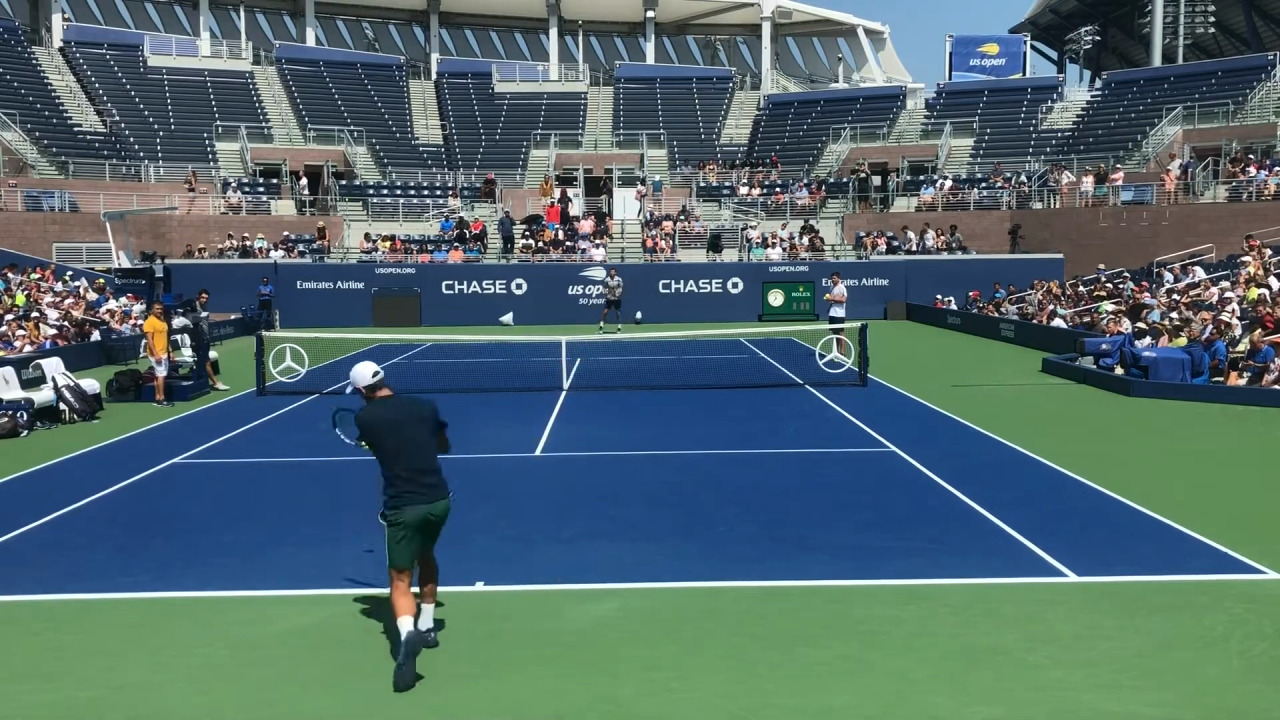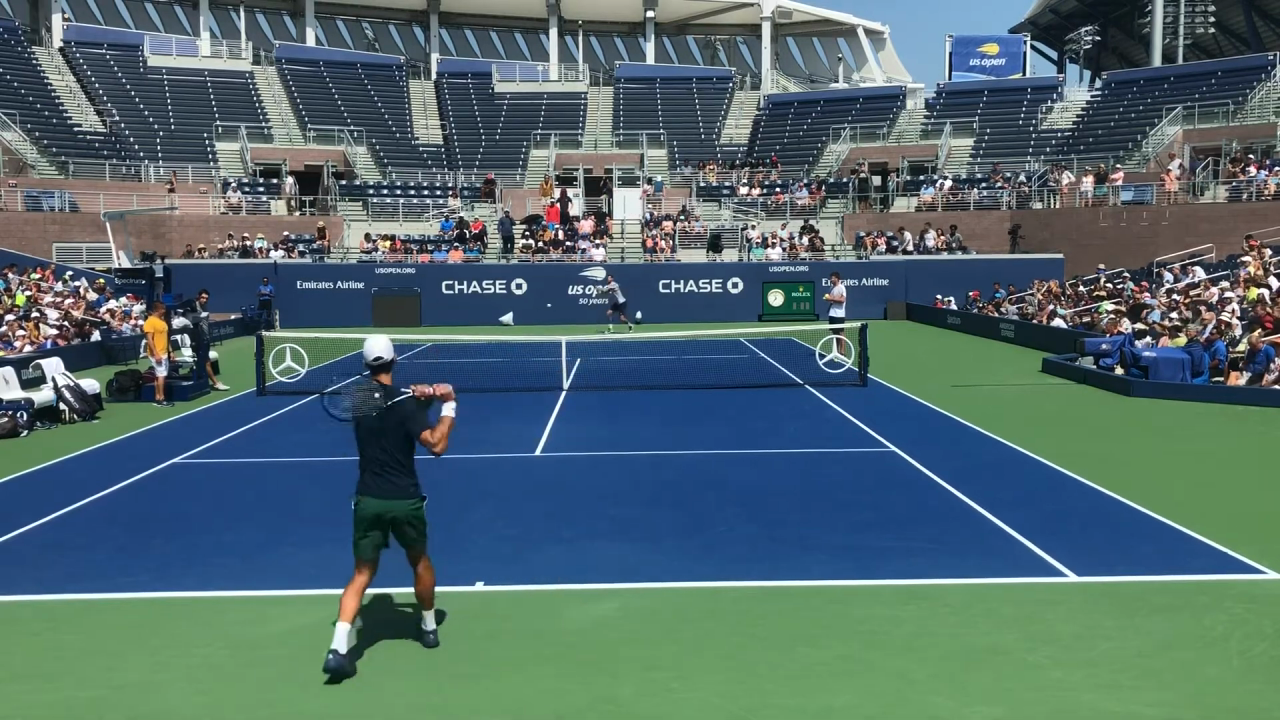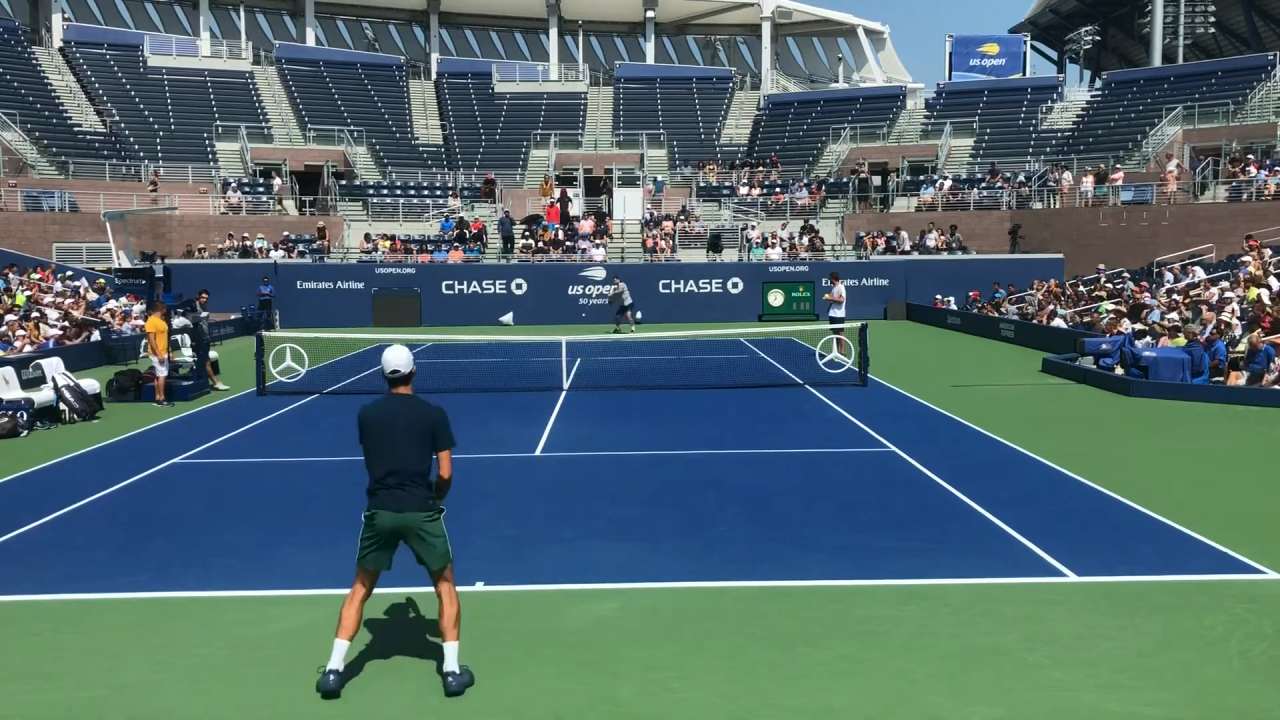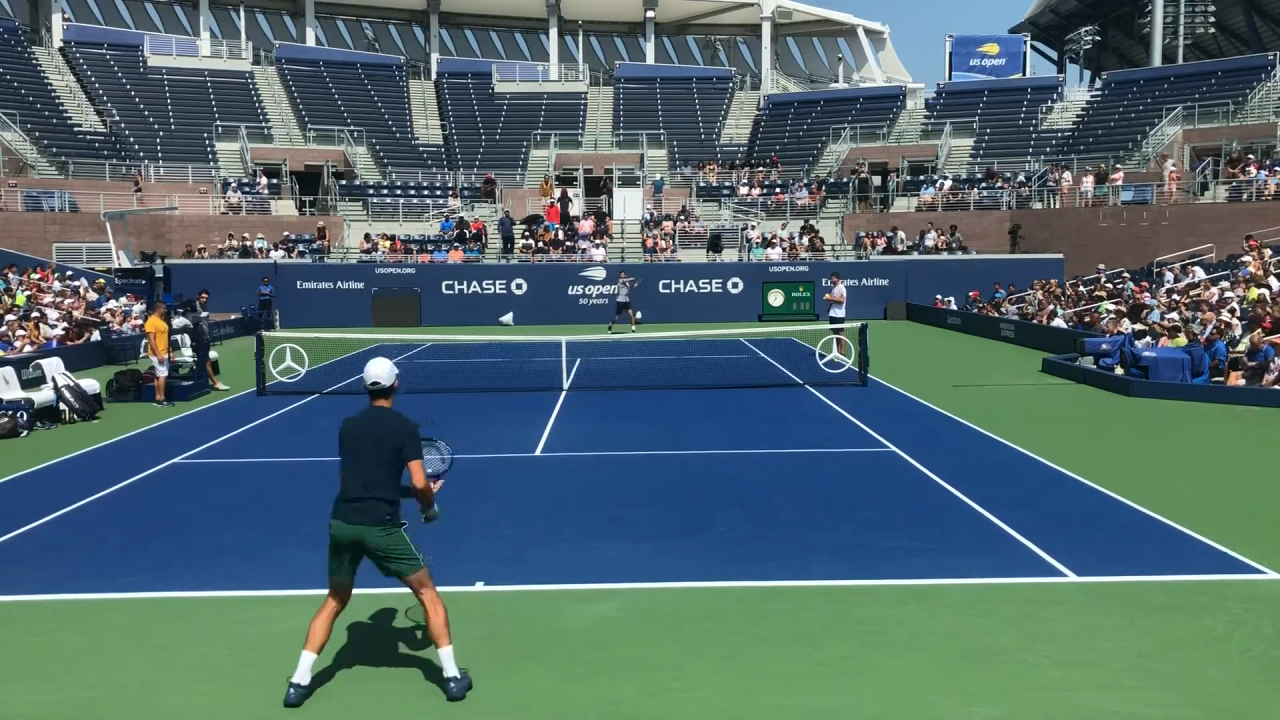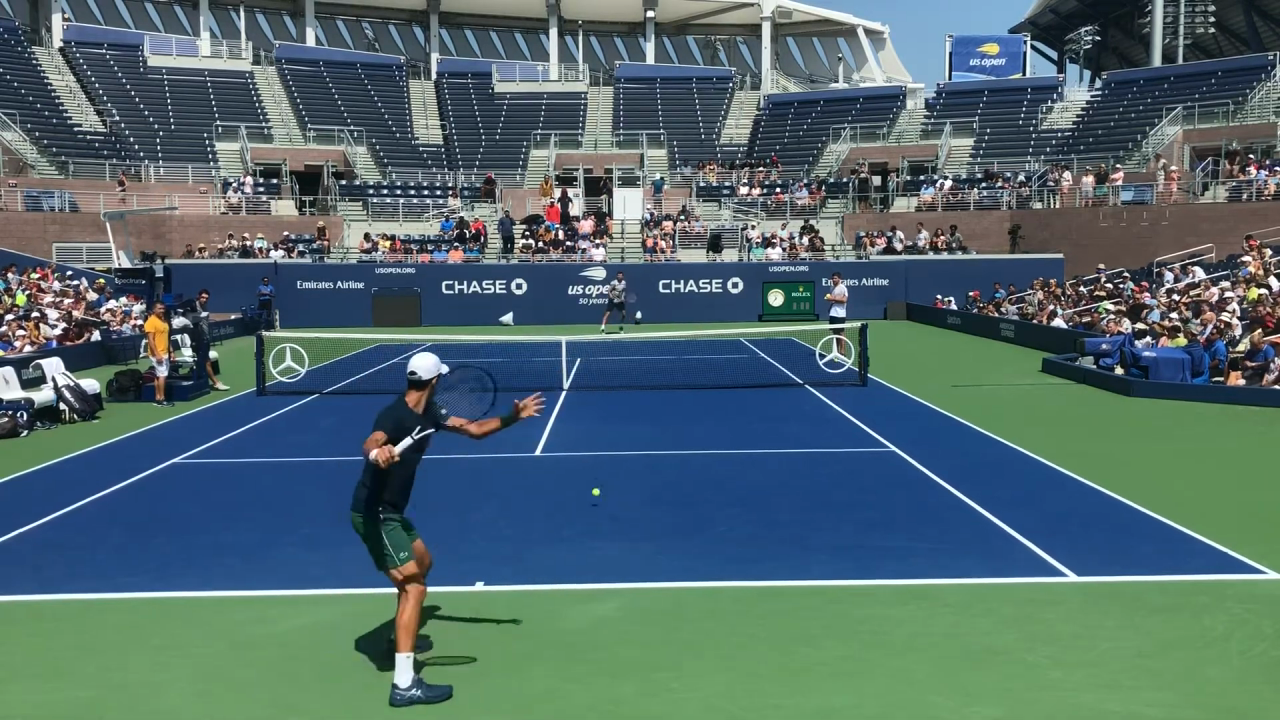
dt=0.5s
person 1, frame 1
left shoulder: (364, 417)
right shoulder: (425, 406)
right elbow: (443, 446)
left hip: (402, 507)
right hip: (438, 500)
left knee: (400, 581)
right knee: (425, 558)
left ankle: (407, 632)
right ankle: (426, 628)
person 1, frame 2
right shoulder: (405, 406)
right elbow: (437, 447)
left wrist: (417, 395)
right wrist: (449, 407)
left hip: (368, 500)
right hip: (405, 500)
left knee: (362, 576)
right knee: (420, 560)
left ankle: (338, 650)
right ankle: (429, 627)
person 1, frame 3
left shoulder: (367, 414)
right shoulder: (434, 414)
left elbow: (370, 466)
right elbow: (445, 474)
left hip: (380, 512)
right hip: (422, 512)
left knee: (359, 590)
right knee: (446, 587)
left ankle: (334, 670)
right ankle: (452, 671)
person 1, frame 4
left shoulder: (348, 426)
right shoulder: (405, 427)
right elbow: (419, 484)
right wrist: (429, 507)
left hip: (342, 524)
right hip: (382, 525)
left knee: (335, 602)
right knee: (428, 594)
left ankle: (299, 682)
right ankle: (452, 676)
person 1, frame 5
left shoulder: (428, 413)
right shoulder: (393, 415)
left elbow: (476, 429)
right elbow: (369, 445)
left wrist: (513, 417)
right wrist: (379, 453)
left hip: (388, 512)
right hip: (372, 513)
left knee: (422, 562)
right knee: (413, 587)
left ankle: (406, 635)
right ankle: (405, 684)
